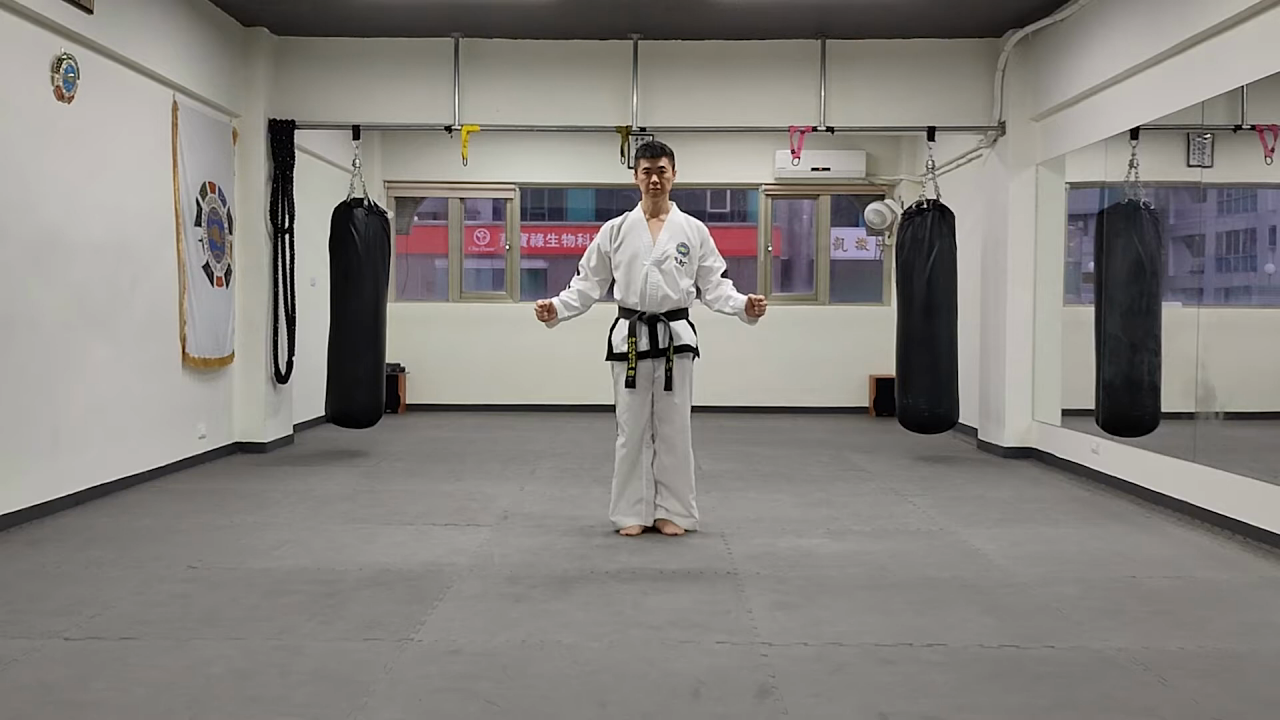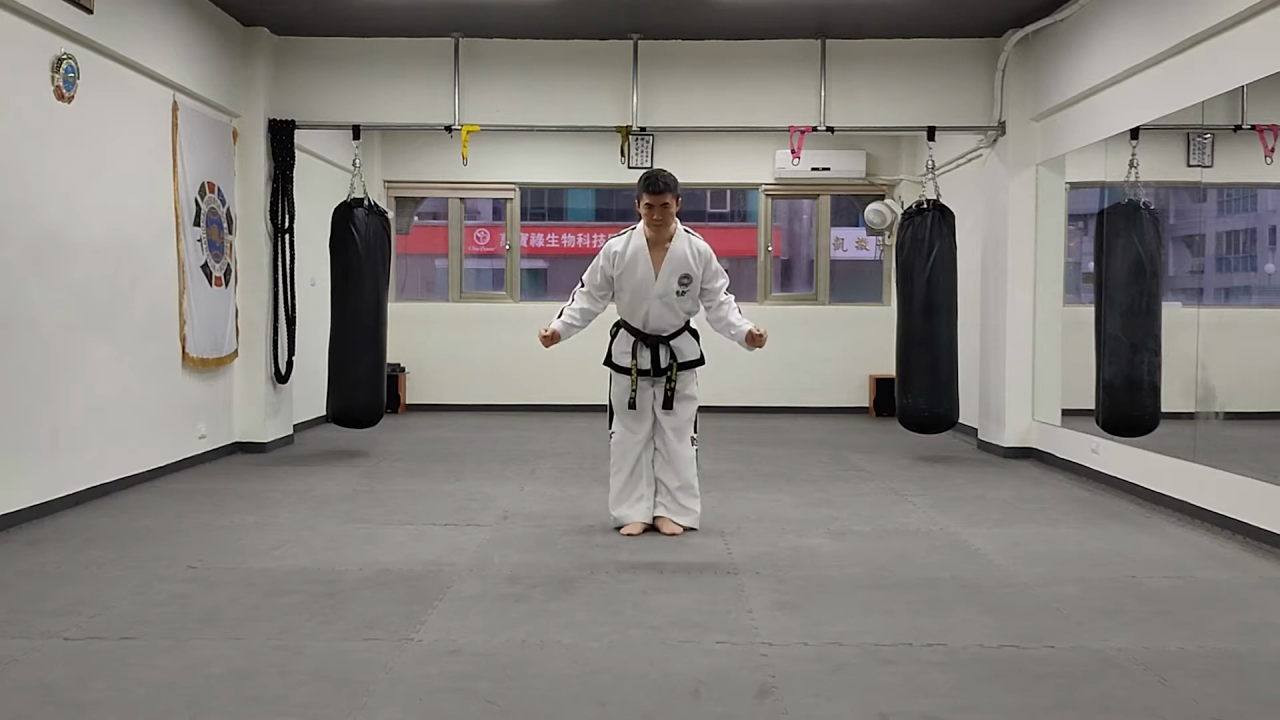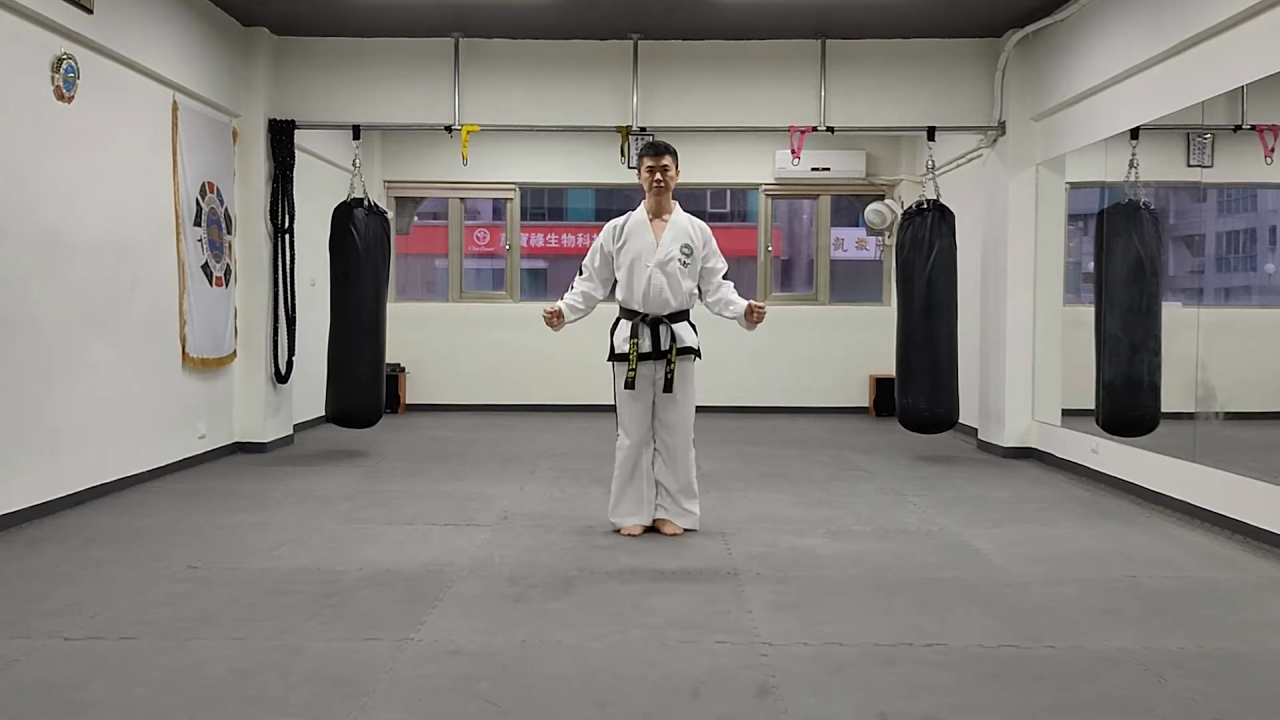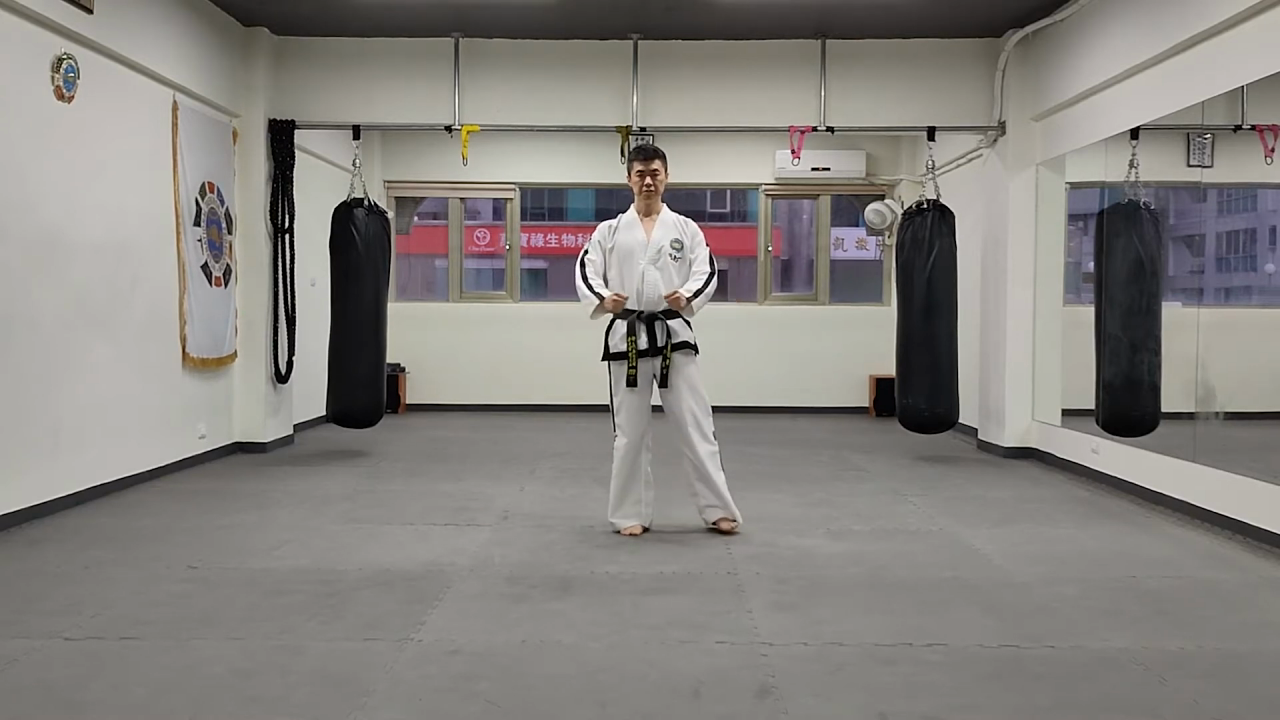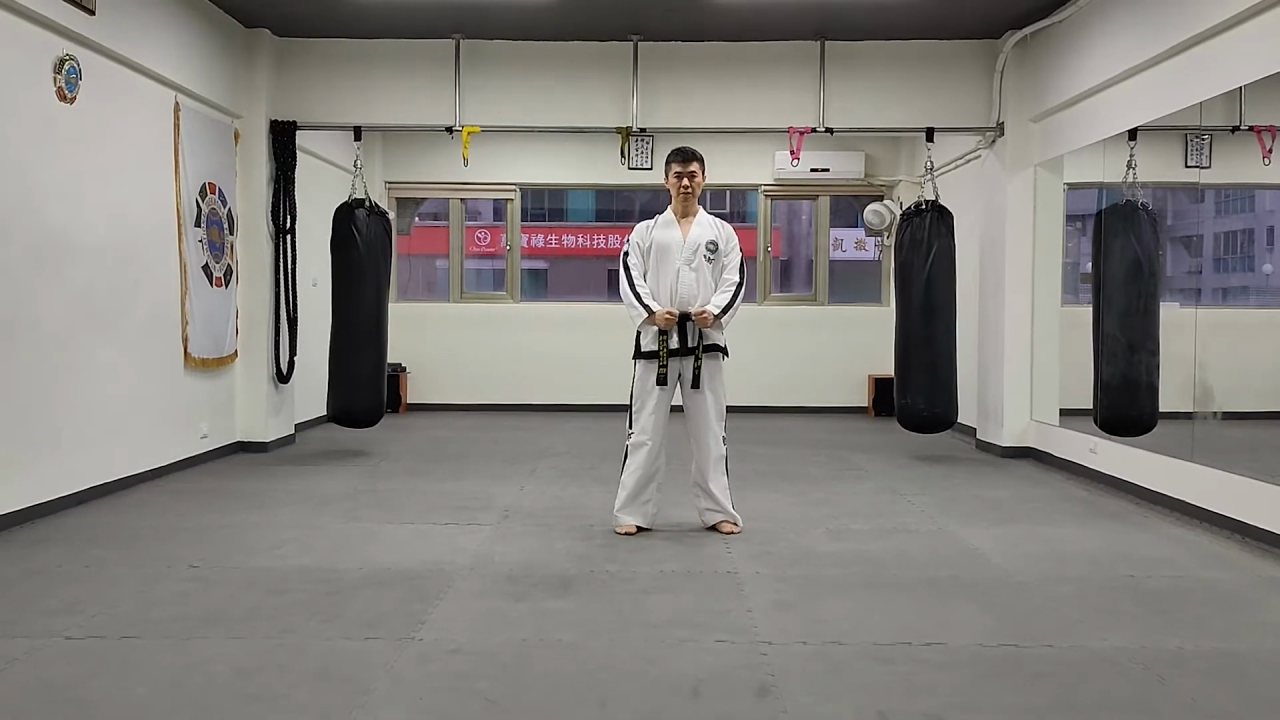
dt=1s
person 1, frame 1
left shoulder: (694, 230)
right shoulder: (615, 231)
left elbow: (713, 285)
right elbow: (589, 283)
left wrist: (744, 306)
right wrist: (556, 308)
left hip: (675, 338)
right hip: (630, 338)
left knee: (674, 430)
right knee: (631, 430)
left ankle: (671, 512)
right ankle: (633, 513)
person 1, frame 2
left shoulder: (698, 250)
right shoulder: (617, 248)
left elbow: (718, 301)
right elbow: (589, 296)
left wrist: (746, 332)
right wrist: (558, 328)
left hip: (679, 352)
right hip: (631, 350)
left knee: (677, 435)
right knee: (630, 434)
left ankle: (671, 511)
right ankle: (634, 512)
person 1, frame 3
left shoulder: (696, 231)
right shoulder: (618, 230)
left elbow: (715, 286)
right elbow: (591, 282)
left wrist: (743, 310)
right wrist: (563, 311)
left hip: (677, 339)
right hip: (631, 339)
left knee: (675, 432)
right knee: (633, 432)
left ankle: (672, 512)
right ankle: (633, 513)
person 1, frame 4
left shoulder: (685, 229)
right shoulder: (608, 231)
left elbow: (707, 274)
right elbow: (586, 275)
left wrist: (687, 298)
right wrist: (603, 299)
left hip: (674, 336)
right hip: (627, 338)
left knee: (696, 425)
right knee: (630, 431)
left ankle: (718, 509)
right ankle: (631, 514)
person 1, frame 5
left shoulder: (721, 231)
right shoulder: (646, 231)
left elbow: (735, 281)
right elbow: (630, 280)
left wrist: (715, 312)
right wrist: (652, 313)
left hip: (704, 339)
right hip: (656, 339)
left knee: (709, 430)
right knee: (645, 430)
left ankle: (717, 511)
right ankle: (633, 512)
